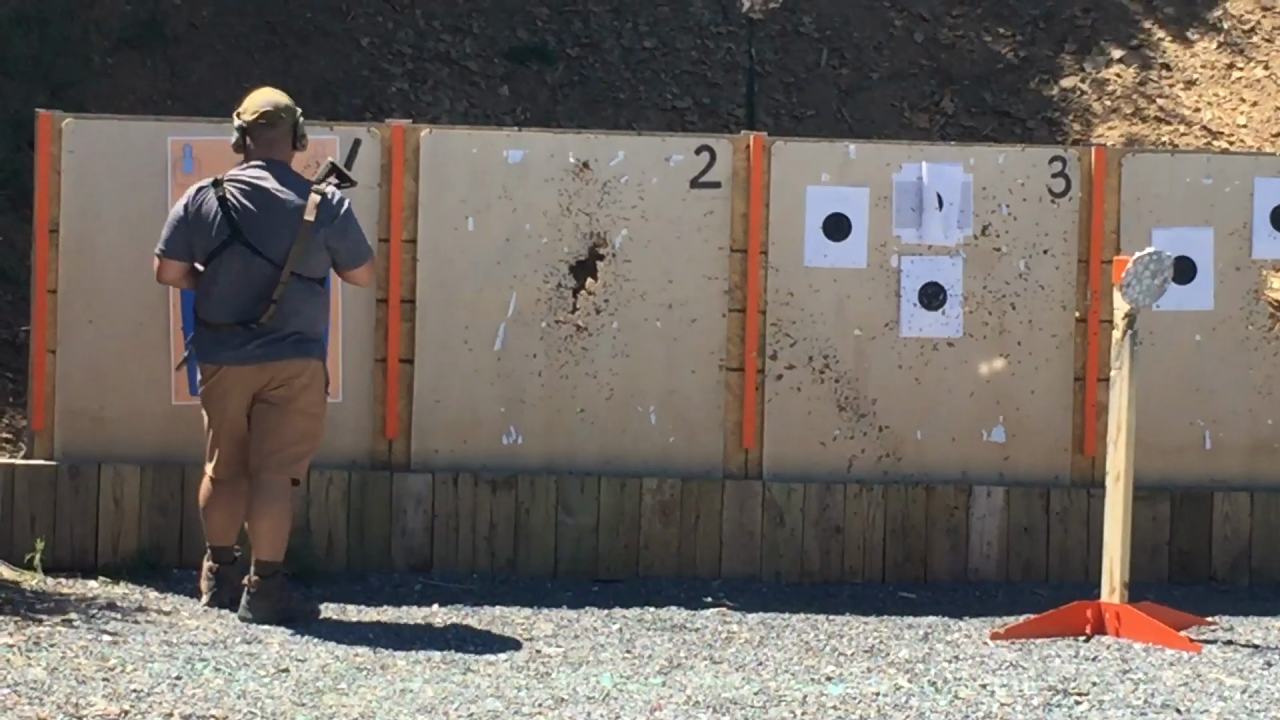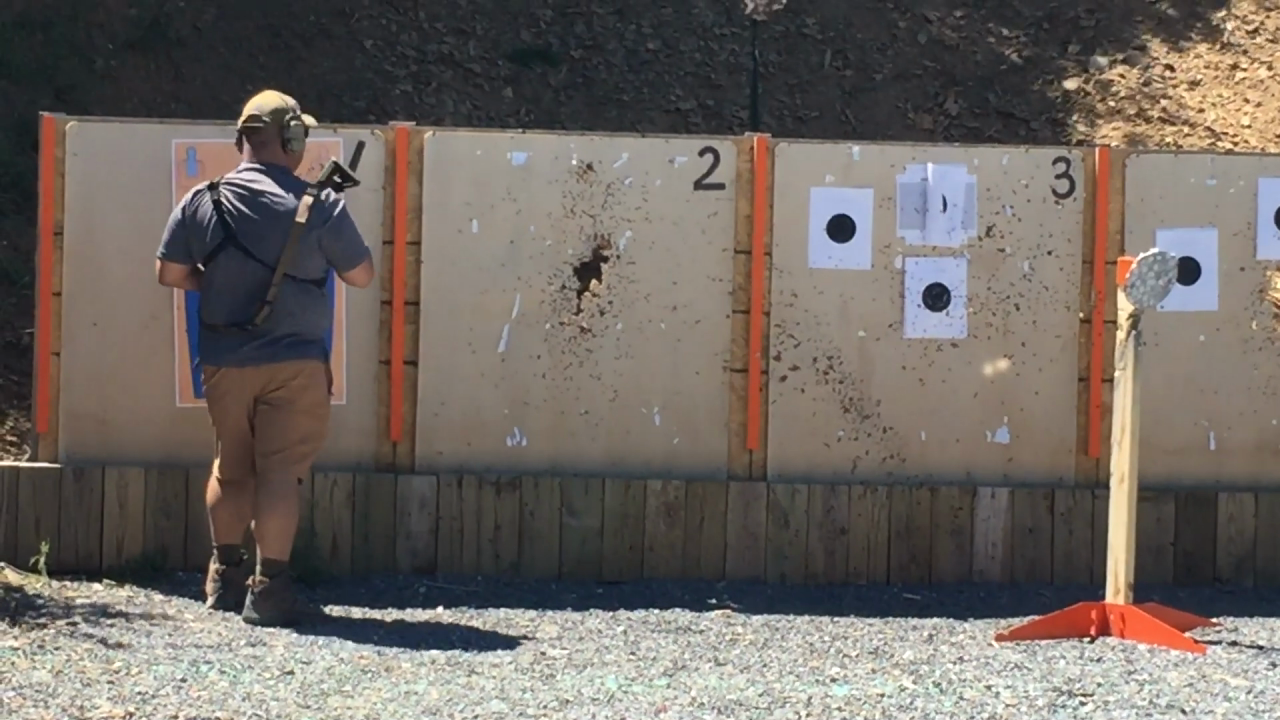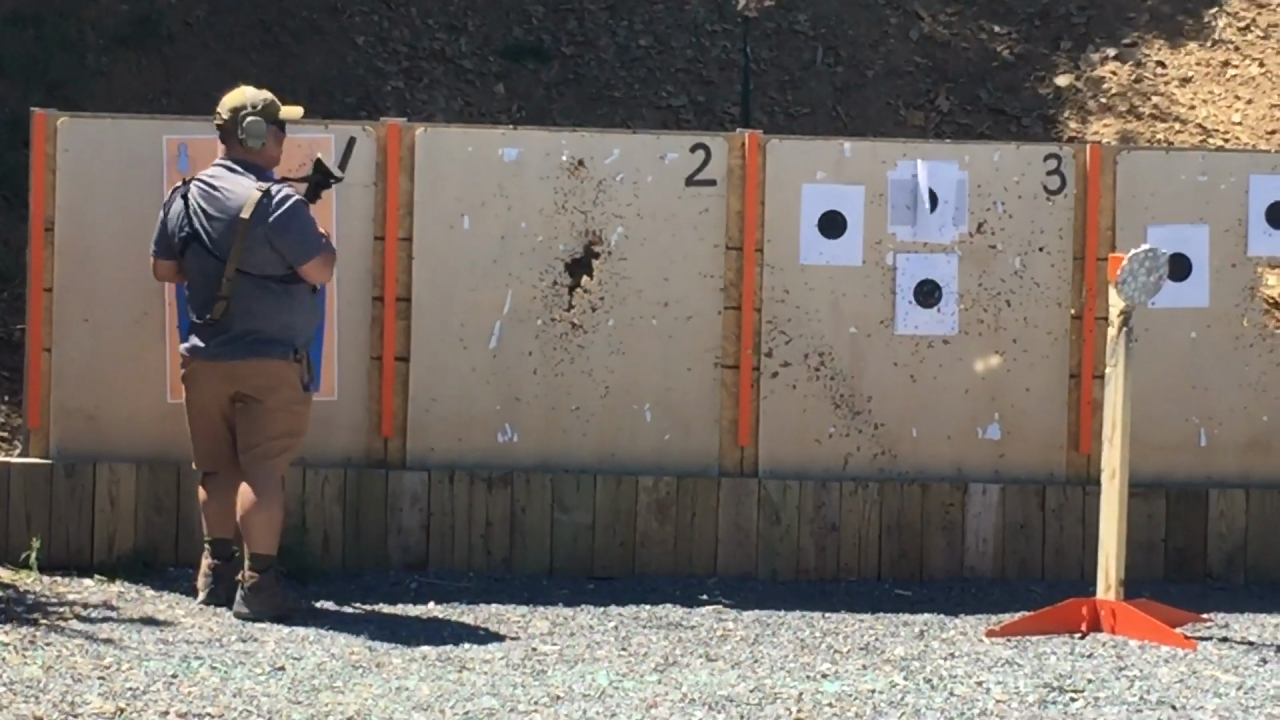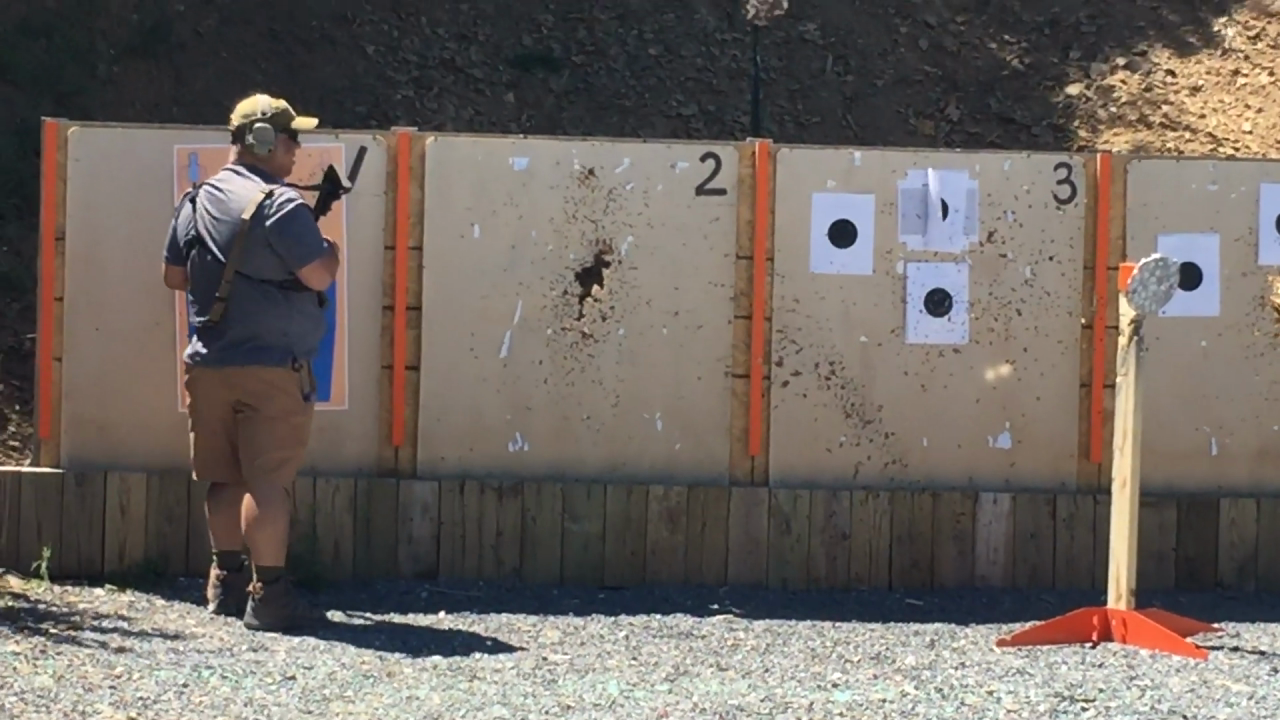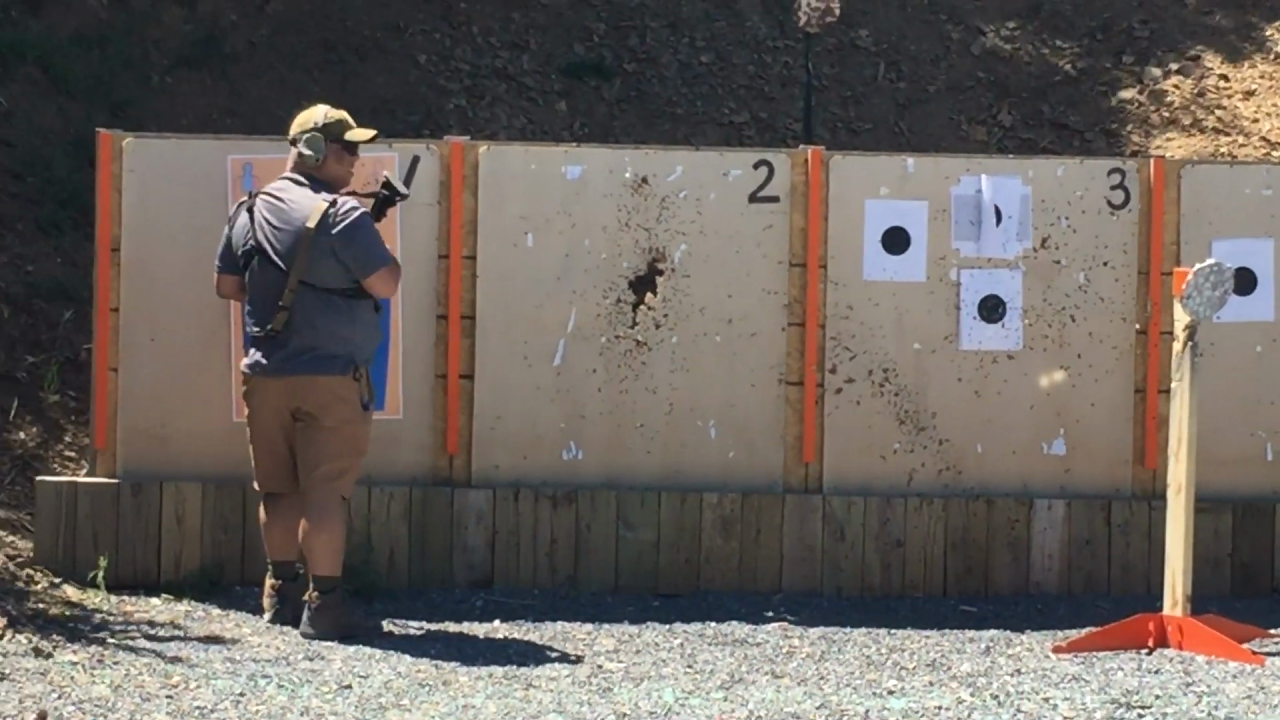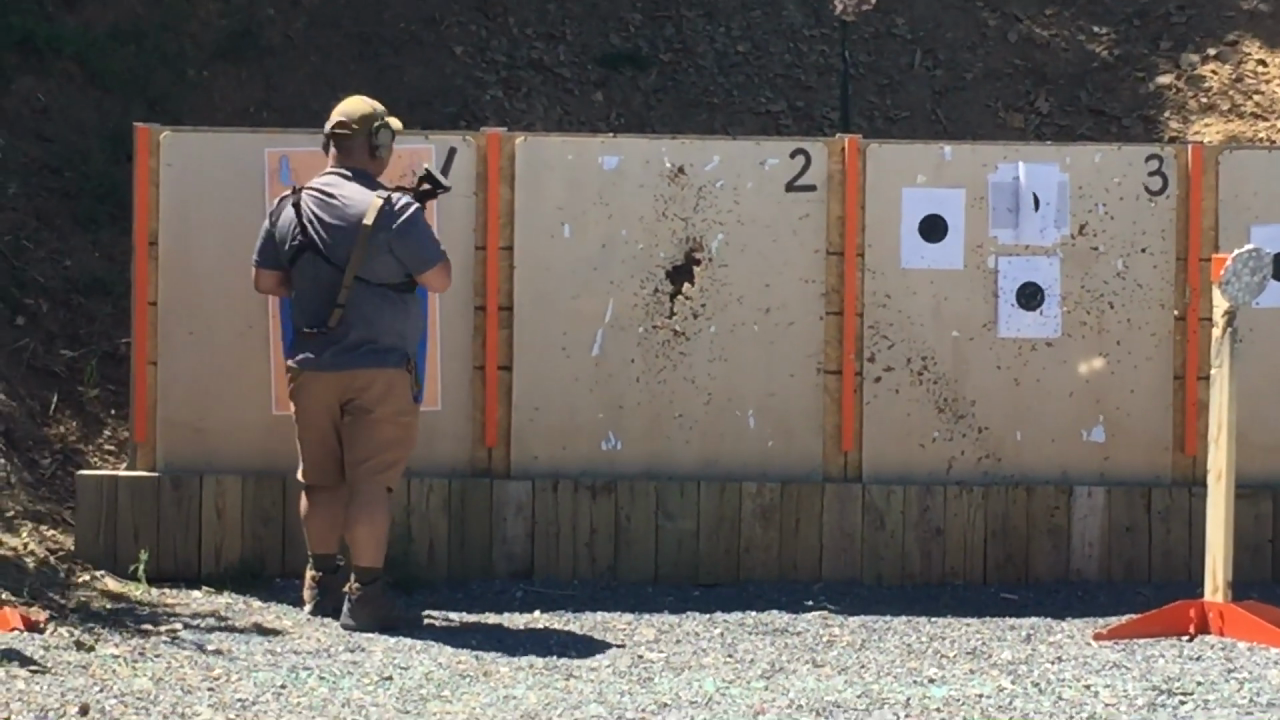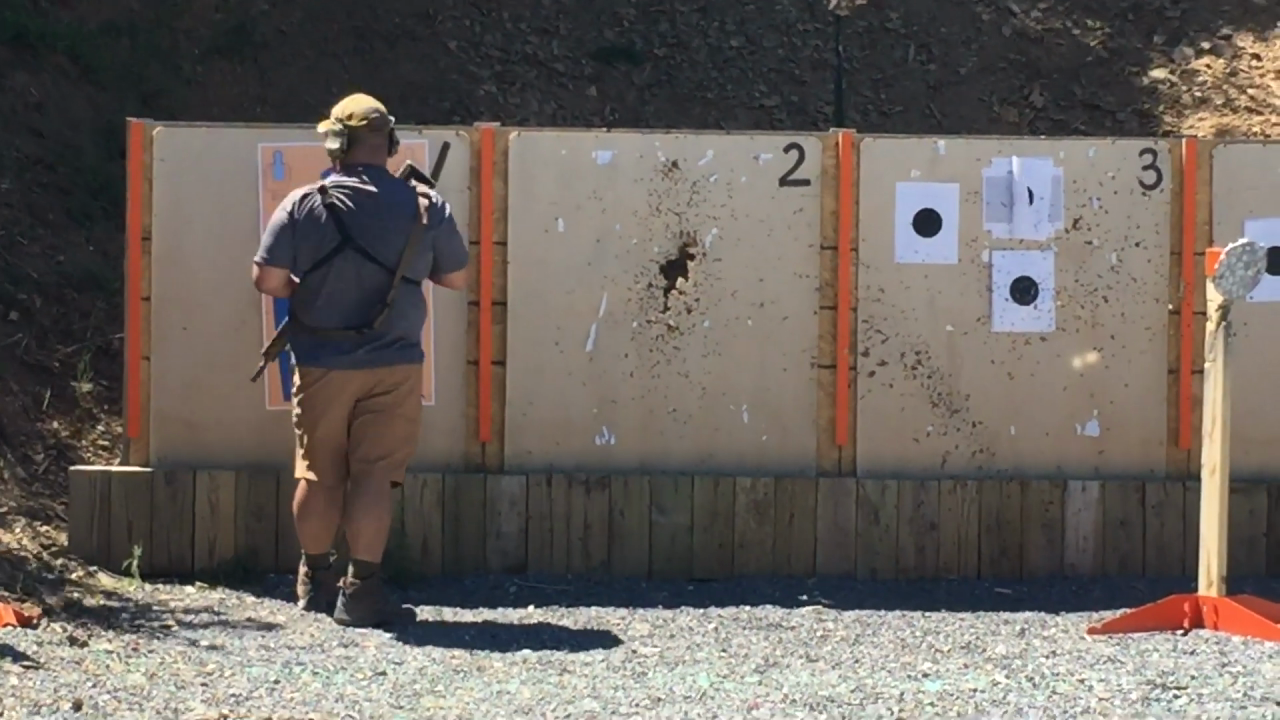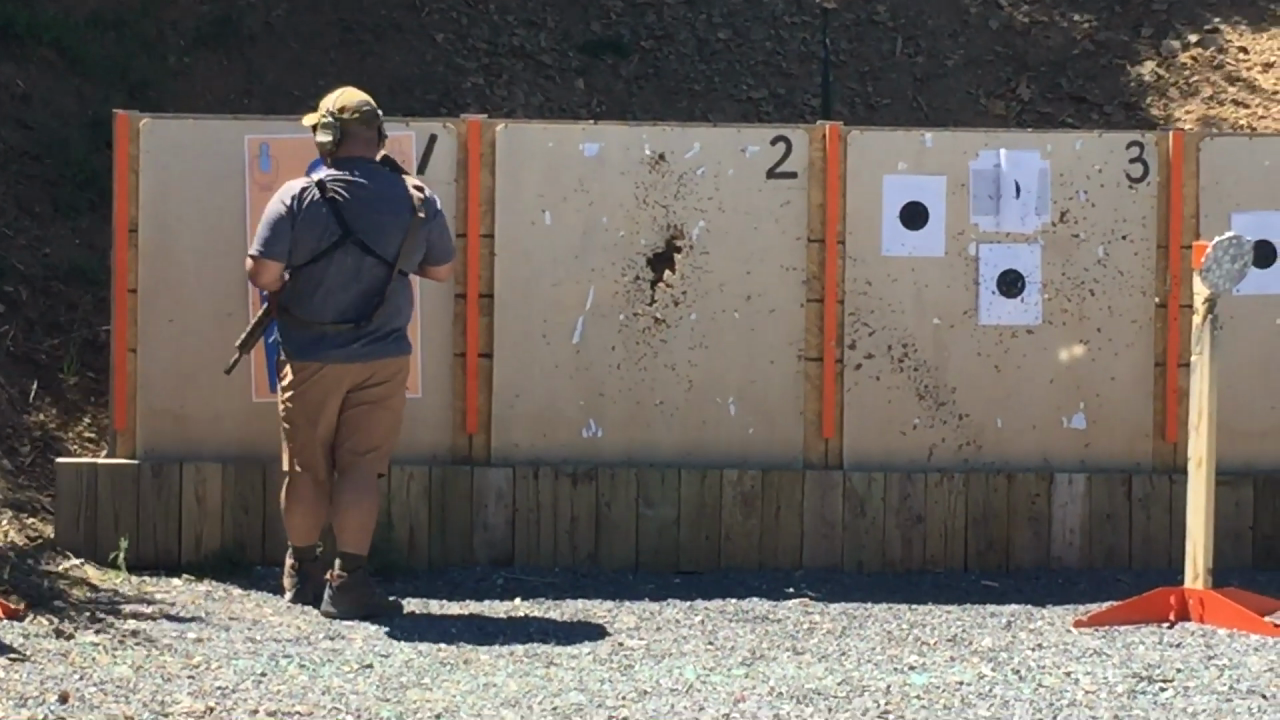
dt=0.5s
person 1, frame 1
left shoulder: (202, 198)
right shoulder: (326, 205)
left elbow: (167, 273)
right elbow: (363, 276)
left hip: (221, 360)
right hip: (292, 361)
left knee: (223, 470)
right knee: (273, 474)
left ankle: (219, 577)
right ankle: (264, 590)
person 1, frame 2
left shoulder: (201, 200)
right shoulder: (320, 206)
left elbow: (170, 274)
right elbow: (361, 275)
left hip: (225, 361)
right hip: (294, 363)
left knee: (230, 469)
right knee: (279, 473)
left ankle: (225, 579)
right ankle: (269, 590)
person 1, frame 3
left shoulder: (184, 197)
right shoulder: (276, 201)
left elbow: (164, 269)
right elbow: (320, 272)
right wrist: (321, 239)
left hip: (206, 356)
right hip: (271, 359)
left knee: (218, 467)
right knee: (262, 469)
left ankle: (216, 573)
right ankle: (258, 585)
person 1, frame 4
left shoulder: (195, 200)
right shoulder: (279, 203)
left elbow: (174, 276)
right elbow: (320, 276)
right wrist: (330, 246)
left hip: (209, 364)
right hip: (271, 366)
left knee: (224, 478)
right knee: (267, 480)
left ankle: (226, 584)
right ankle: (268, 598)
person 1, frame 5
left shoulder: (249, 210)
right shoulder: (342, 214)
left elbow: (226, 286)
right elbow: (386, 284)
right wrist: (384, 253)
left hip: (266, 373)
right hip: (331, 375)
left knee: (279, 488)
right knee: (325, 490)
left ankle: (281, 593)
right ankle: (323, 606)
person 1, frame 6
left shoulder: (290, 205)
right shoulder: (393, 209)
left elbow: (265, 281)
right elbow: (438, 280)
right wrist: (424, 245)
left hip: (312, 367)
right hip: (380, 370)
left knee: (321, 480)
right knee: (370, 482)
left ankle: (321, 585)
right ankle: (364, 597)
person 1, frame 7
left shoulder: (305, 203)
right shoulder: (428, 207)
left elbow: (266, 280)
right elbow: (456, 279)
left wrist: (302, 292)
left hip: (321, 365)
right hip: (393, 366)
left knee: (317, 475)
right knee: (374, 476)
left ankle: (314, 582)
right ankle: (360, 591)
person 1, frame 8
left shoulder: (300, 195)
right shoulder: (418, 200)
left elbow: (261, 274)
right elbow: (441, 270)
left wrist: (289, 286)
left hip: (311, 358)
right hip: (382, 357)
left knee: (306, 468)
right knee: (360, 467)
left ankle: (301, 574)
right ankle: (347, 584)
